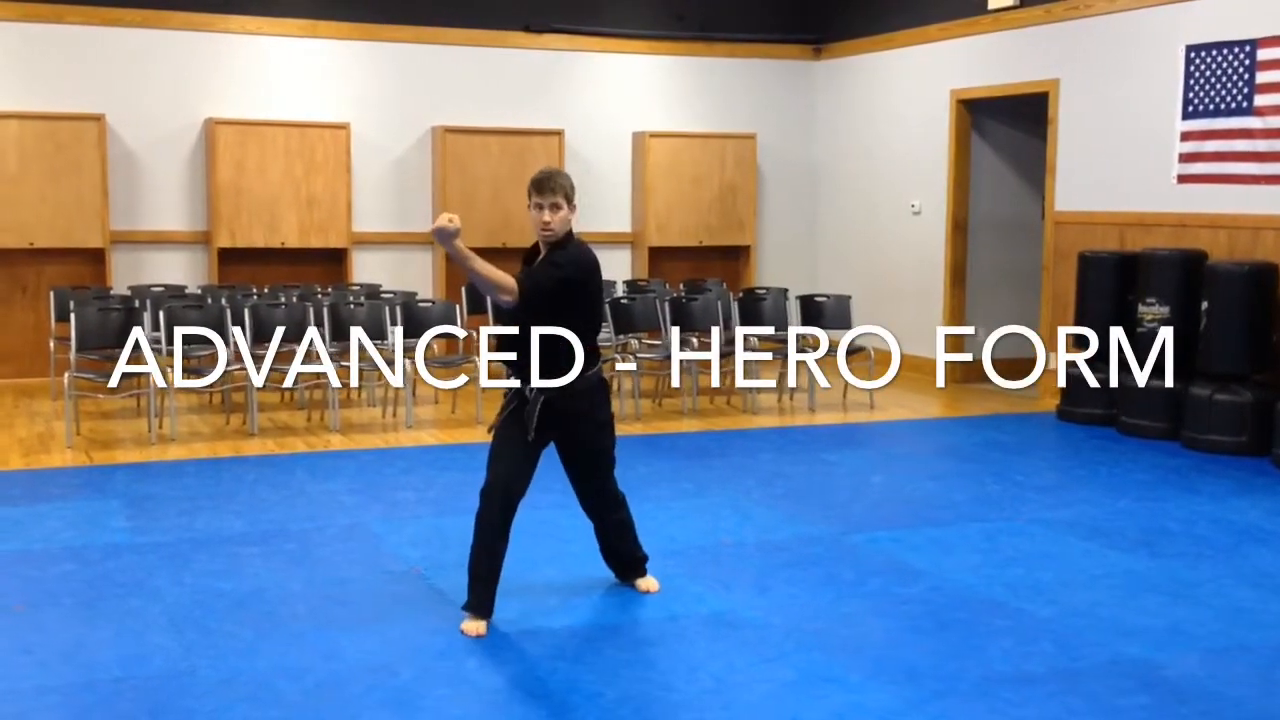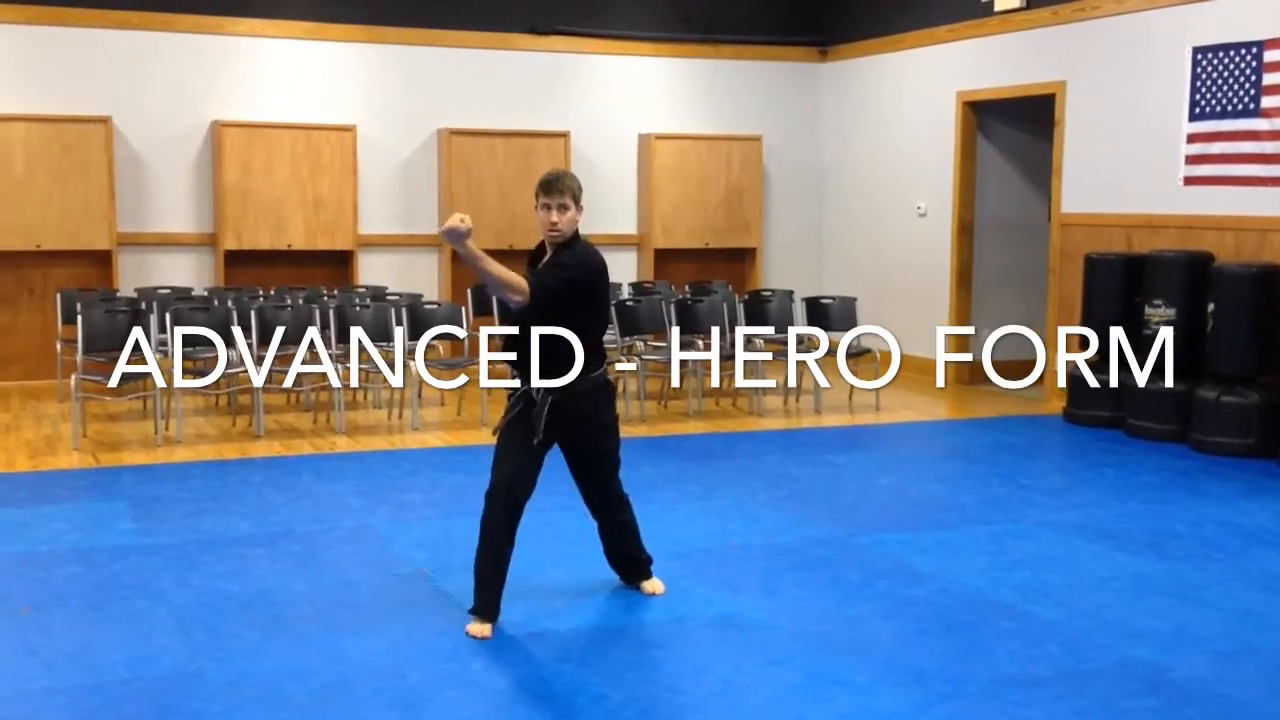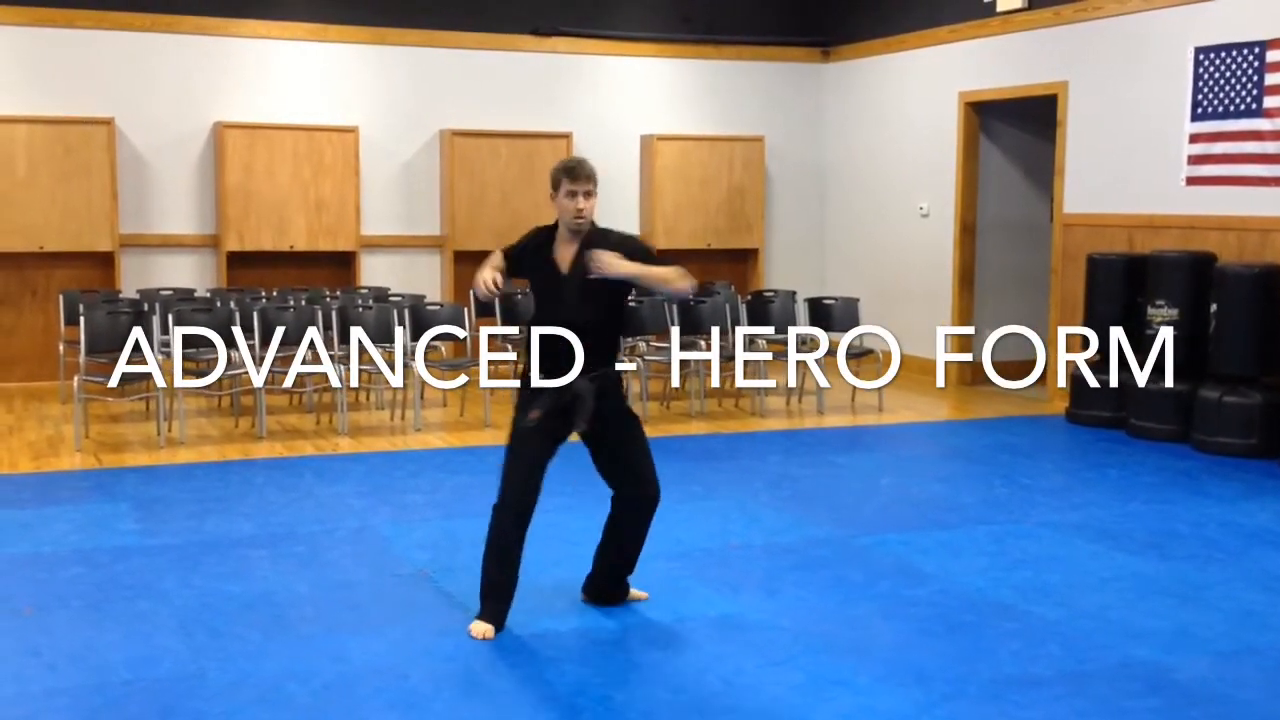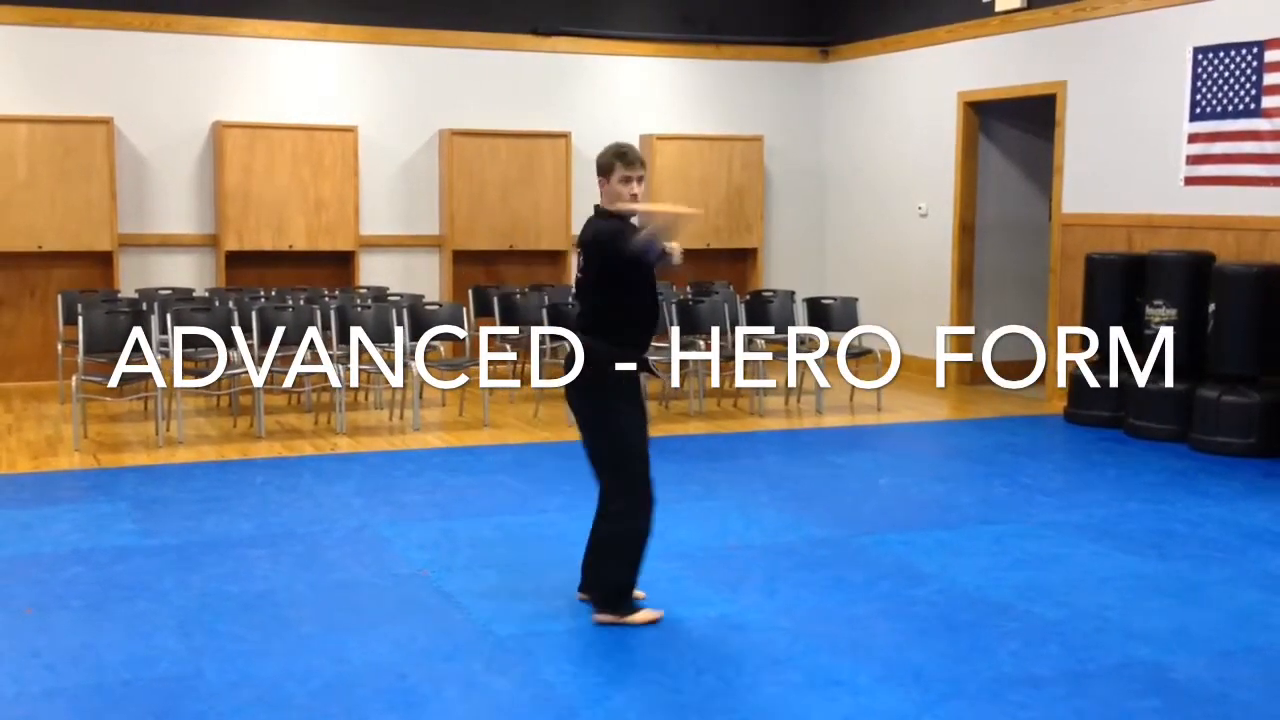
dt=0.4s
person 1, frame 1
left shoulder: (576, 262)
right shoulder: (540, 253)
left elbow: (509, 293)
left wrist: (453, 246)
left hip: (578, 396)
right hip: (528, 394)
left knee: (599, 491)
right knee: (497, 496)
left ankle: (631, 566)
right ankle: (479, 605)
person 1, frame 2
left shoulder: (583, 262)
right shoulder: (546, 253)
left elbow: (520, 292)
left wrist: (464, 246)
left hip: (582, 395)
right hip: (532, 394)
left knee: (605, 492)
right knee: (503, 498)
left ankle: (637, 569)
right ankle: (485, 608)
person 1, frame 3
left shoulder: (617, 245)
right shoulder: (538, 242)
left elbow: (681, 283)
right elbow: (503, 257)
left wrist: (629, 270)
right wrist: (489, 271)
left hip: (601, 388)
right hip: (545, 387)
left knee: (640, 491)
right knee: (516, 498)
left ankle: (606, 585)
right ankle: (491, 611)
person 1, frame 4
left shoulder: (616, 228)
right shoulder: (603, 231)
right elbow: (641, 250)
left wrist: (662, 252)
left hip: (612, 372)
right hip: (607, 376)
left knee: (626, 482)
right knee: (631, 489)
left ankle: (609, 582)
right ankle: (612, 599)
